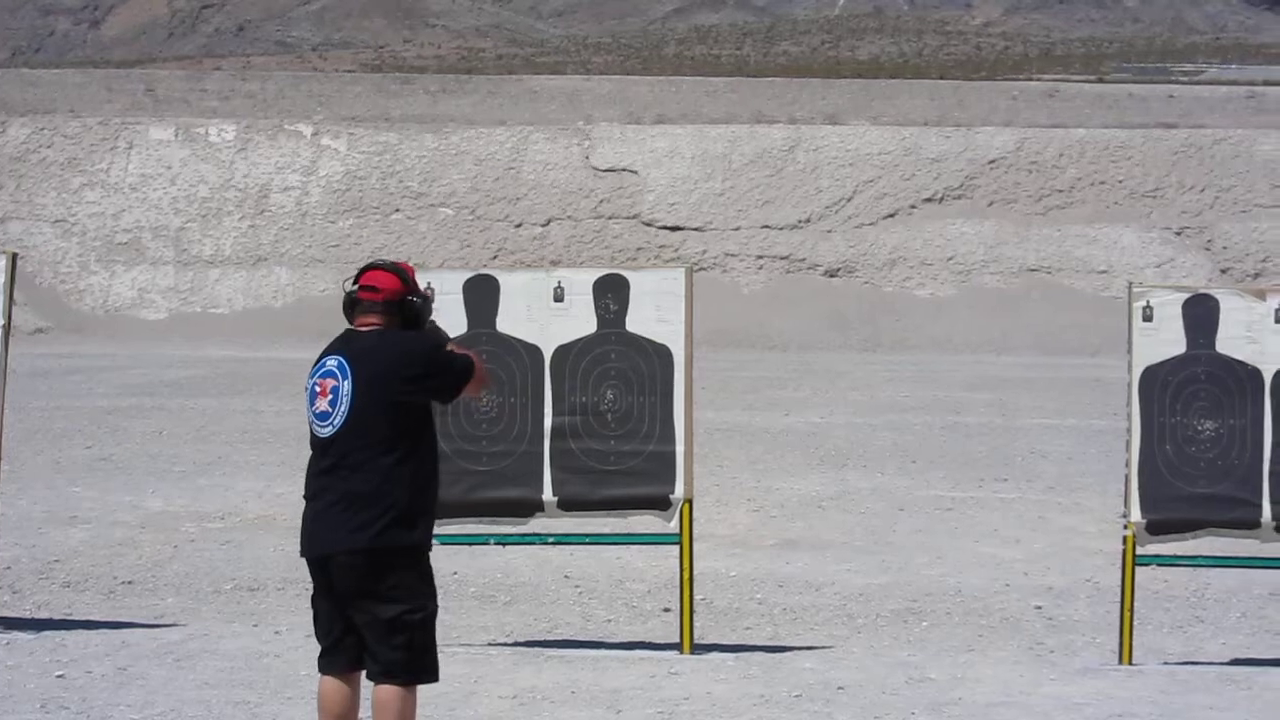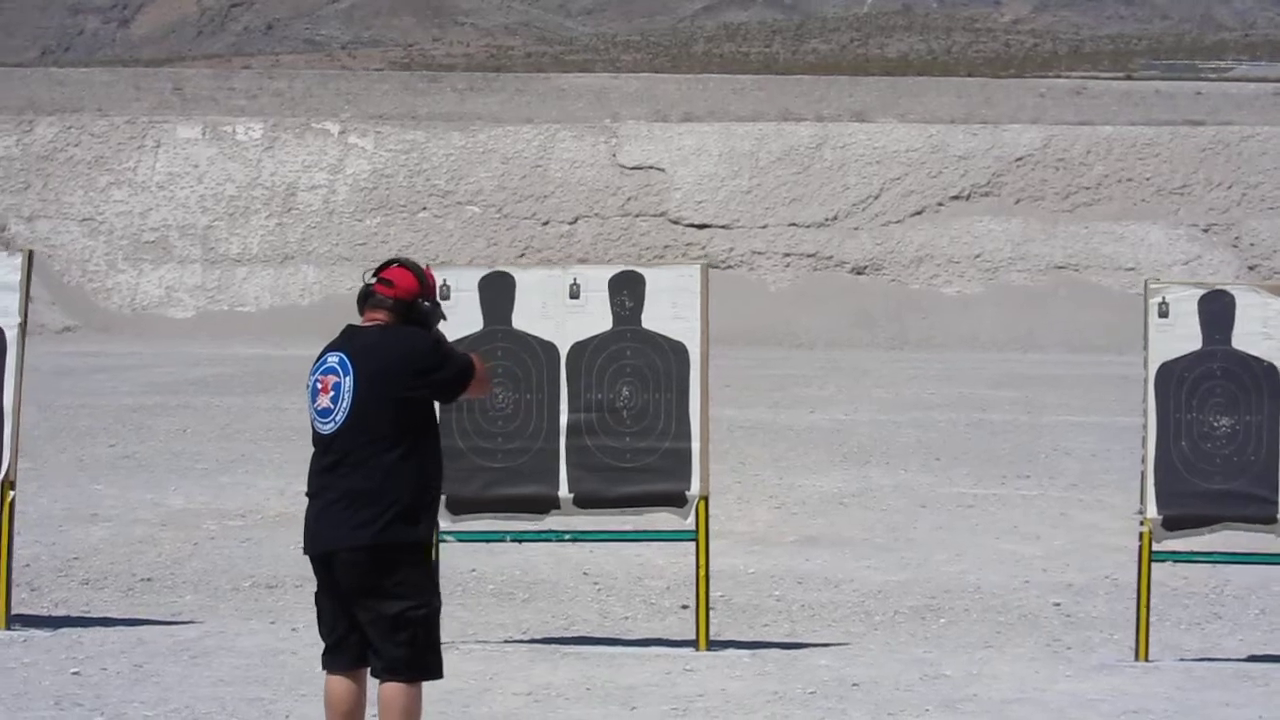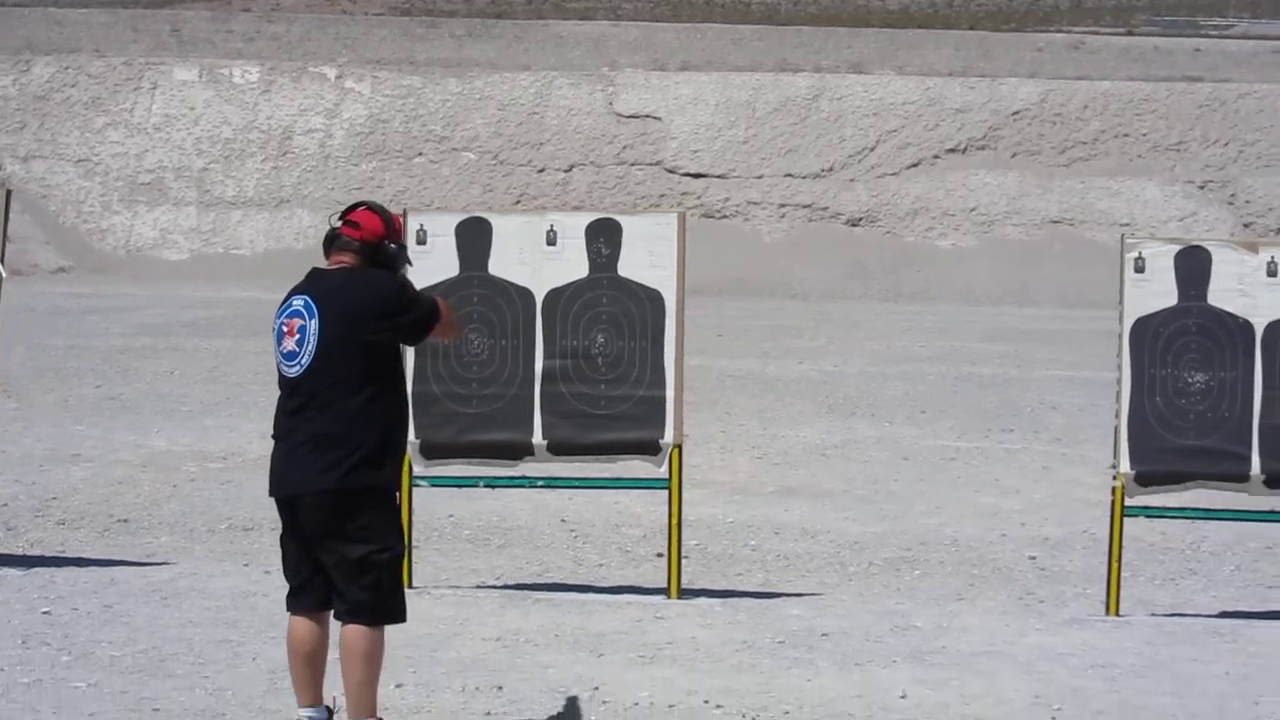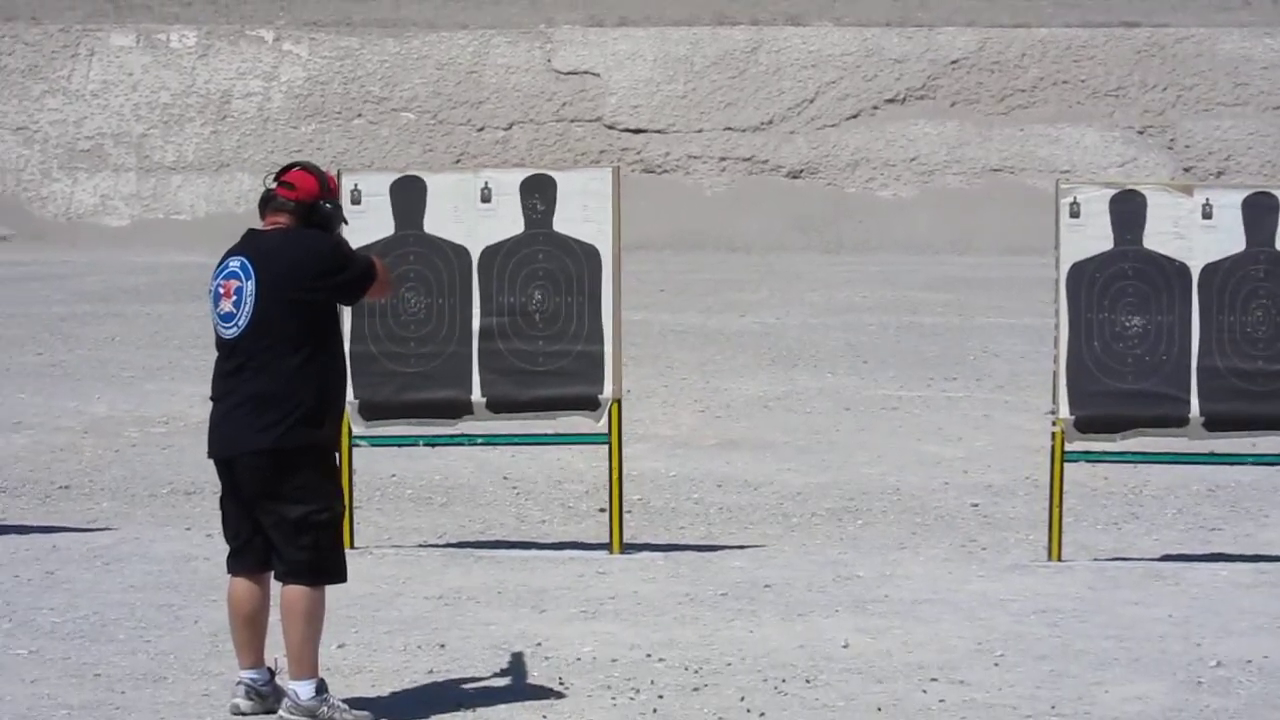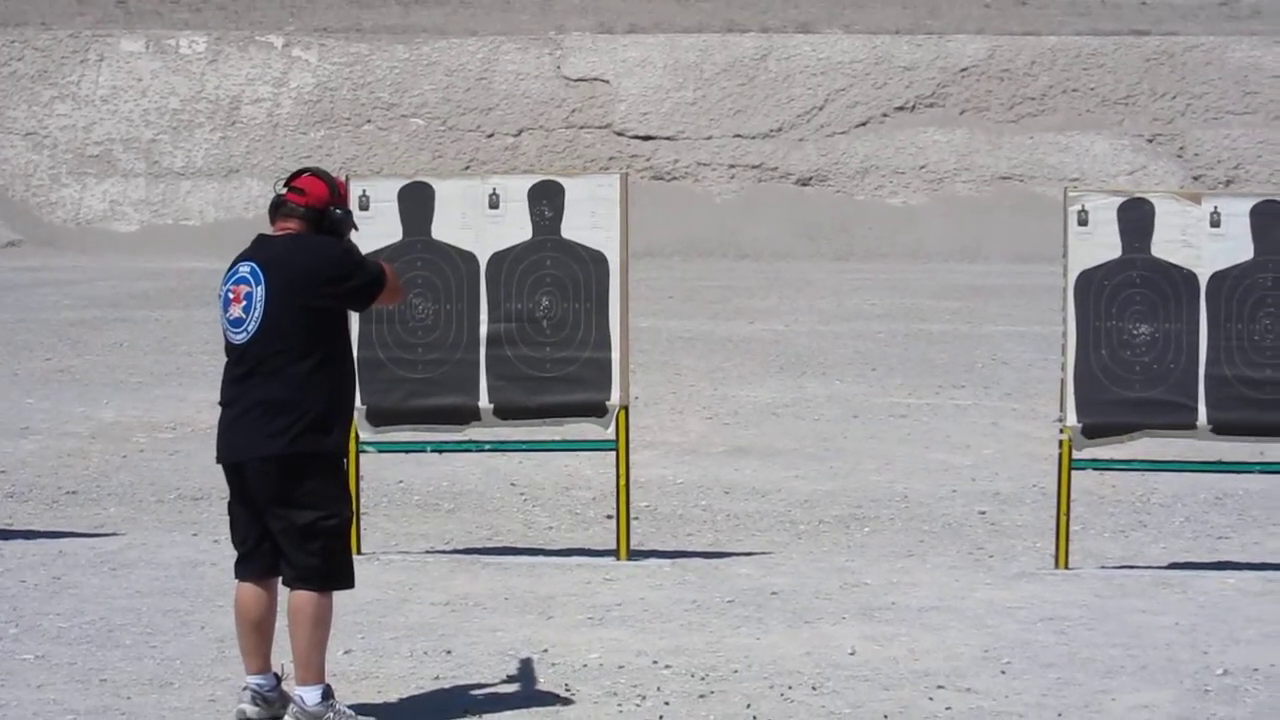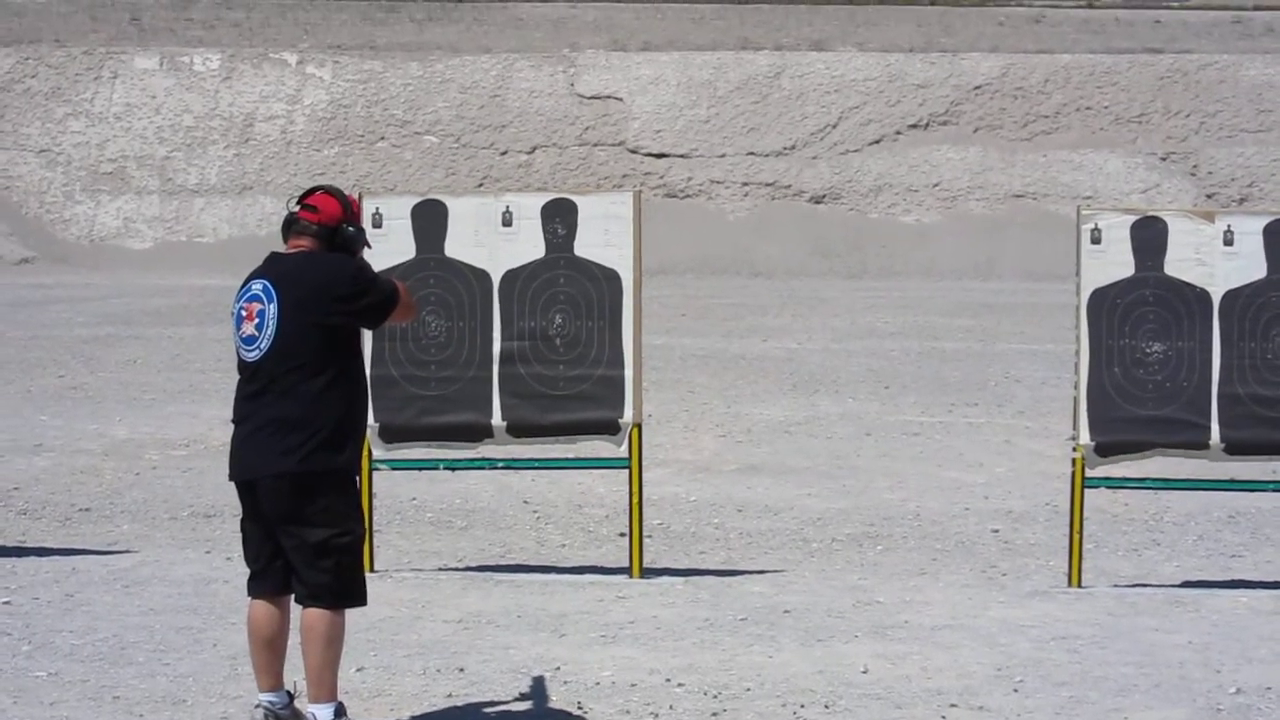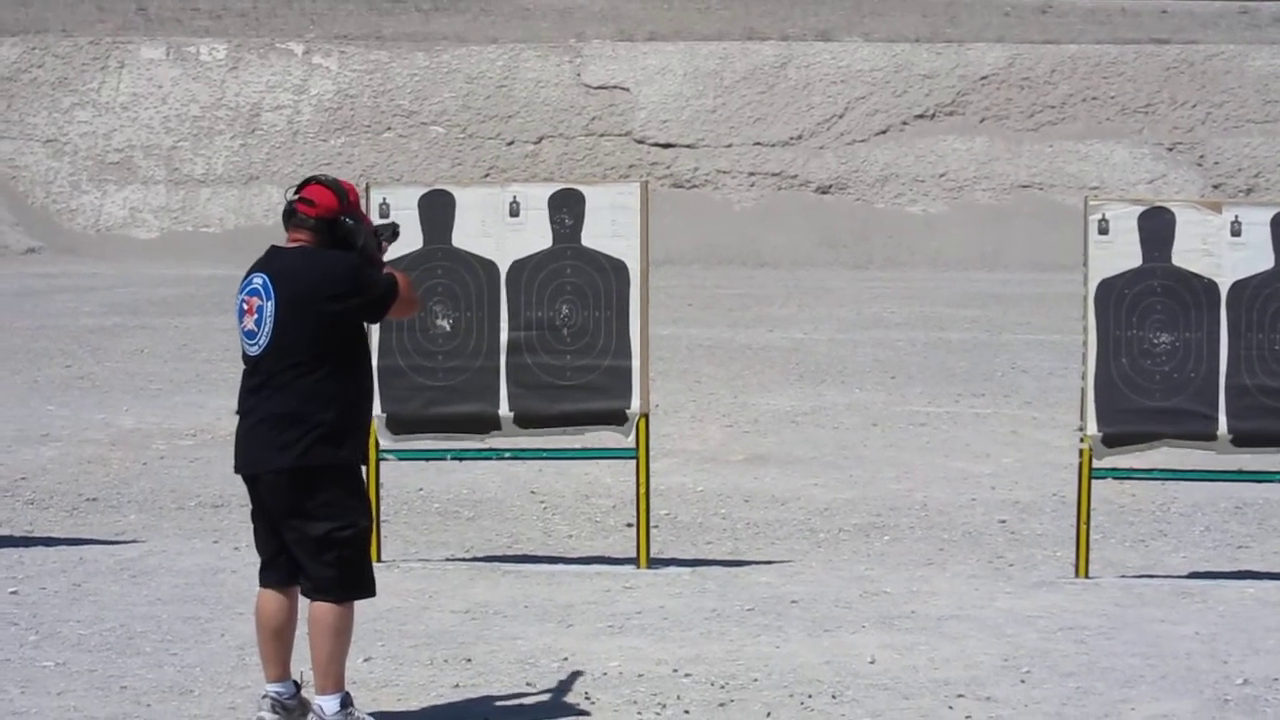
dt=0.5s
person 1, frame 1
left shoulder: (328, 358)
right shoulder: (409, 351)
right elbow: (477, 379)
right wrist: (438, 341)
left hip: (324, 539)
right hip: (382, 543)
left knee: (338, 664)
right knee: (396, 670)
person 1, frame 2
left shoulder: (330, 354)
right shoulder: (410, 349)
right elbow: (479, 381)
right wrist: (437, 342)
left hip: (327, 536)
right hip: (386, 540)
left knee: (343, 661)
right knee: (401, 666)
person 1, frame 3
left shoulder: (296, 296)
right shoulder: (377, 291)
right elbow: (447, 326)
right wrist: (405, 290)
left hip: (293, 476)
right hip: (352, 480)
left knee: (307, 600)
right knee: (363, 608)
person 1, frame 4
left shoulder: (232, 259)
right shoulder: (311, 251)
right elbow: (381, 284)
right wrist: (341, 249)
left hip: (232, 437)
right hip: (289, 441)
left knee: (247, 563)
right knee: (304, 567)
person 1, frame 5
left shoulder: (242, 263)
right shoulder: (321, 256)
right elbow: (391, 290)
right wrist: (350, 255)
left hip: (240, 442)
right hip: (297, 446)
left knee: (255, 569)
right knee: (312, 573)
person 1, frame 6
left shoulder: (255, 282)
right shoulder: (334, 275)
right elbow: (403, 307)
right wrist: (363, 271)
left hip: (253, 461)
right hip: (310, 464)
left knee: (268, 586)
right knee: (324, 590)
person 1, frame 7
left shoulder: (261, 272)
right shoulder: (333, 270)
right elbow: (406, 302)
left wrist: (363, 264)
right wrist: (375, 261)
left hip: (261, 451)
right hip: (314, 456)
left knee: (278, 576)
right knee: (333, 583)
